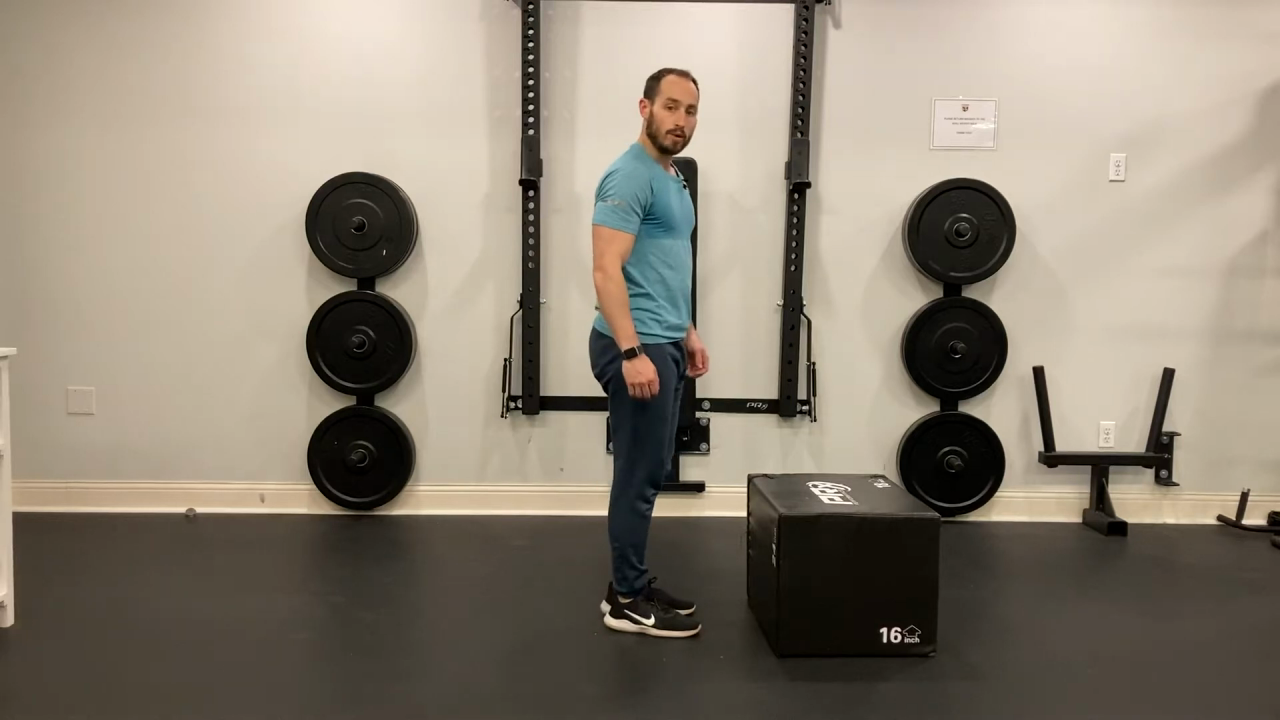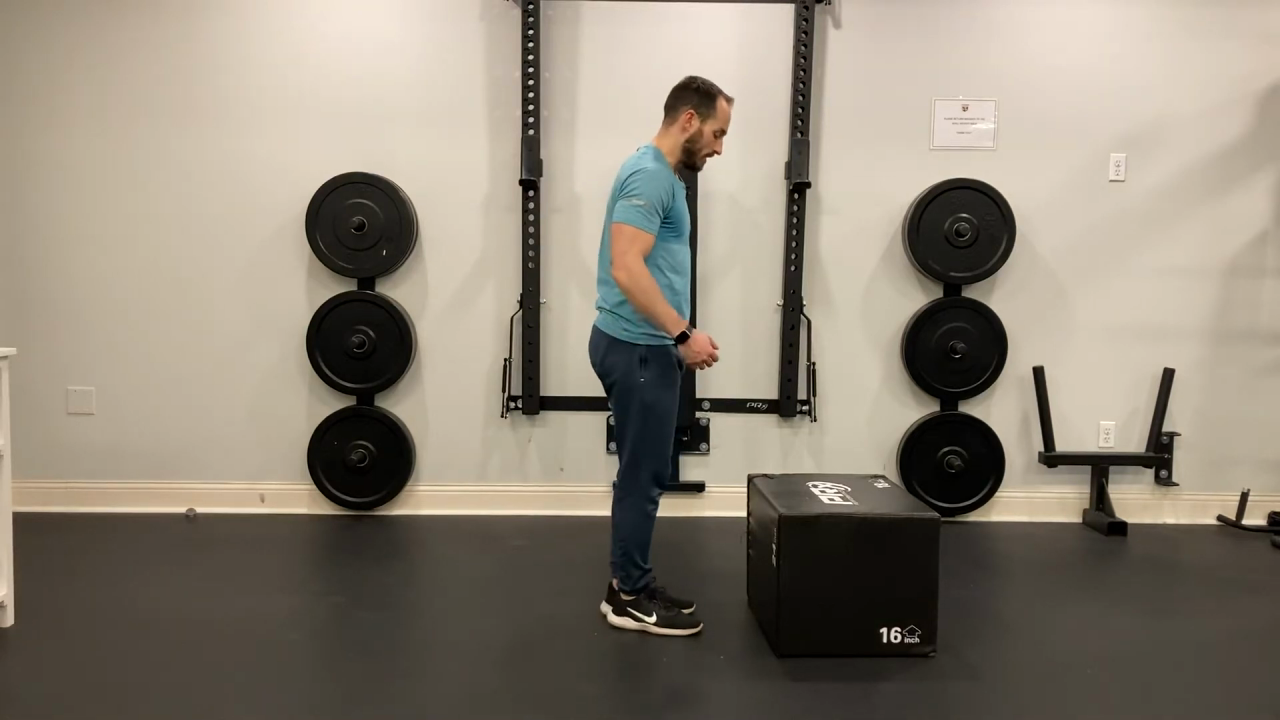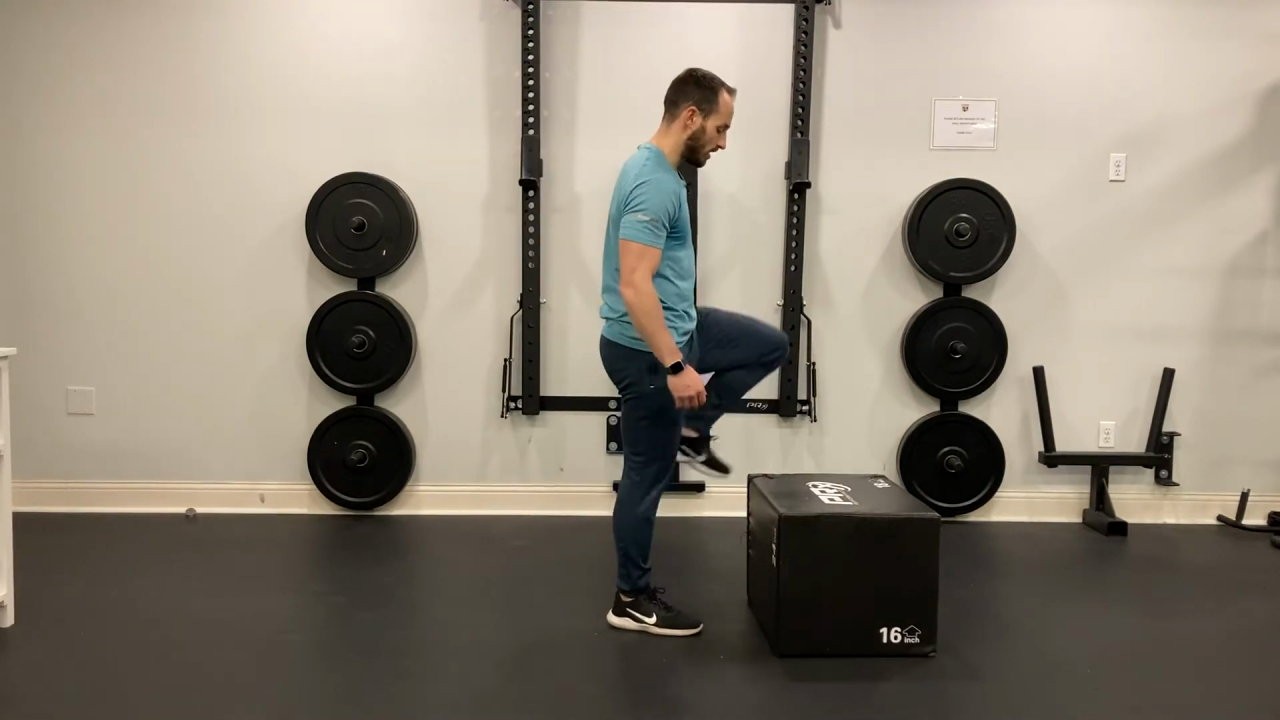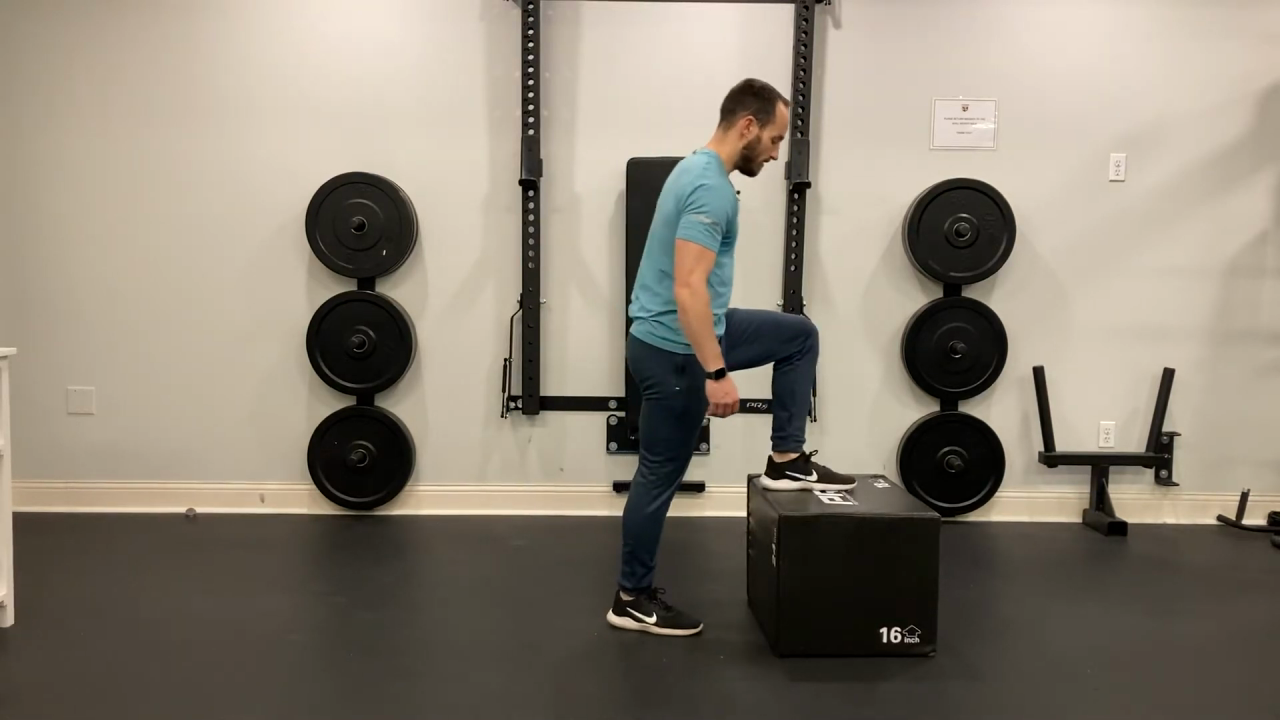
dt=1s
person 1, frame 1
left shoulder: (672, 179)
right shoulder: (630, 176)
right elbow: (608, 272)
left wrist: (686, 335)
right wrist: (632, 352)
left hip: (662, 346)
right hip: (638, 349)
left knee: (650, 472)
right knee: (639, 475)
left ankle: (630, 585)
right ankle: (628, 600)
person 1, frame 2
left shoulder: (659, 175)
right shoulder: (649, 176)
right elbow: (627, 268)
right wrist: (684, 333)
left hip: (644, 345)
right hip: (638, 349)
left knee: (644, 472)
right knee: (644, 475)
left ankle: (628, 583)
right ankle: (630, 599)
person 1, frame 3
left shoulder: (654, 168)
right shoulder: (654, 184)
right elbow: (634, 285)
right wrist: (675, 366)
left hip: (675, 326)
right hip: (647, 347)
left knee: (770, 344)
right knee: (648, 473)
left ankle: (691, 433)
right ankle: (631, 600)
person 1, frame 4
left shoulder: (697, 171)
right shoulder: (711, 188)
right elbow: (688, 288)
left wrist: (714, 354)
right wrist: (715, 372)
left hip: (683, 335)
right hip: (672, 350)
left knee: (799, 336)
right knee: (660, 474)
left ankle: (787, 461)
right ankle: (632, 599)
